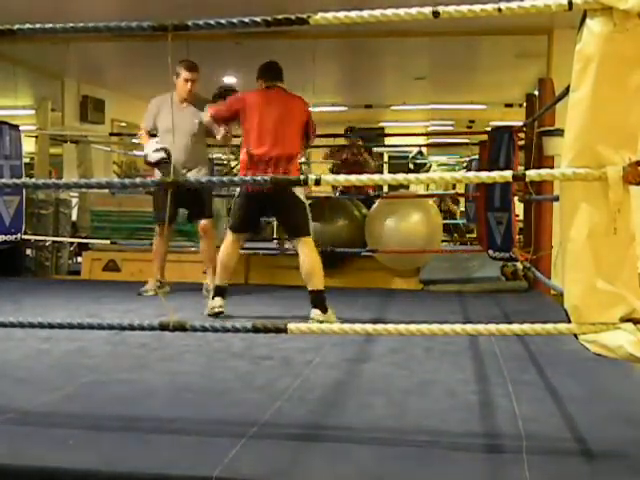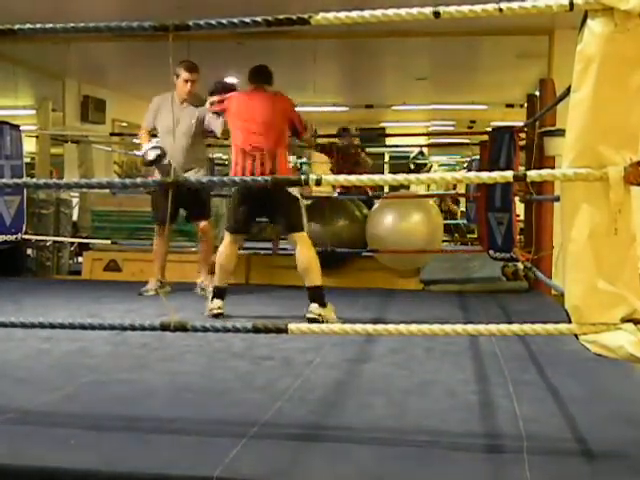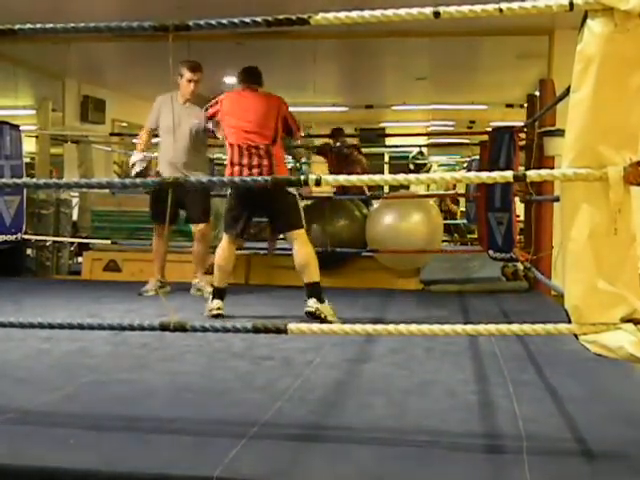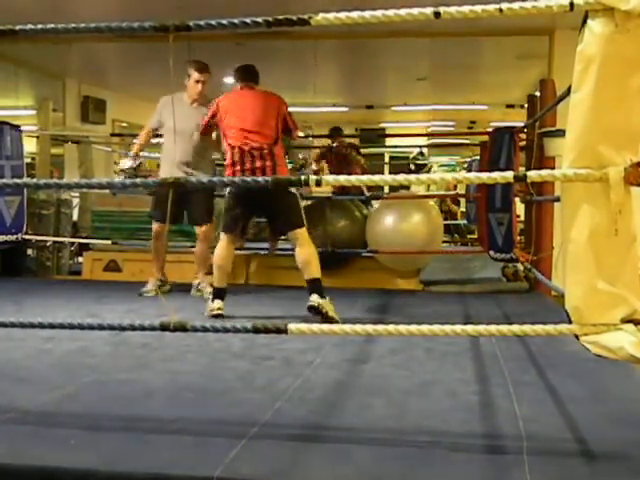
dt=0.1s
person 1, frame 1
left shoulder: (247, 99)
right shoulder: (300, 104)
left elbow: (211, 117)
right elbow: (309, 139)
left hip: (252, 182)
right hip: (286, 182)
left knee: (233, 237)
right knee: (305, 244)
left ankle: (218, 299)
right ankle: (319, 308)
person 1, frame 2
left shoulder: (236, 99)
right shoulder: (283, 102)
left elbow: (211, 105)
right elbow: (304, 135)
left hip: (244, 179)
right hip: (278, 178)
left knee: (231, 239)
right knee: (300, 240)
left ankle: (217, 300)
right ankle: (318, 304)
person 1, frame 3
left shoulder: (225, 101)
right shoulder: (276, 102)
left elbow: (207, 117)
right elbow: (296, 134)
left hip: (239, 178)
right hip: (273, 176)
left knee: (229, 239)
right knee: (298, 236)
left ankle: (216, 301)
right ankle: (315, 300)
person 1, frame 4
left shoulder: (223, 101)
right shoulder: (275, 100)
left elbow: (203, 131)
right elbow: (293, 134)
left hip: (239, 178)
right hip: (274, 176)
left knee: (227, 239)
right knee: (300, 236)
left ankle: (216, 301)
right ankle: (317, 296)
person 2, frame 1
left shoulder: (204, 105)
right shoulder: (158, 103)
left elbow: (223, 134)
right elbow: (143, 132)
right wrist: (150, 148)
left hip: (197, 175)
right hip: (166, 176)
left knee: (205, 226)
right knee: (162, 228)
left ankle: (209, 278)
right ankle: (158, 280)
person 2, frame 2
left shoulder: (203, 107)
right shoulder: (159, 103)
left elbow: (222, 131)
right elbow: (144, 131)
right wrist: (147, 146)
left hip: (196, 176)
right hip: (165, 177)
left knee: (204, 227)
right knee: (162, 228)
left ankle: (203, 277)
right ankle: (158, 279)
person 2, frame 3
left shoulder: (206, 107)
right shoulder: (162, 102)
right elbow: (147, 130)
right wrist: (138, 155)
left hip: (196, 178)
right hip: (165, 177)
left knee: (202, 230)
right knee: (160, 229)
left ankle: (199, 279)
right ankle: (159, 280)
person 2, frame 4
right shoulder: (167, 103)
right elbow: (148, 131)
left wrist: (212, 142)
right wrist: (131, 156)
right hip: (169, 177)
left knee: (205, 231)
right knee: (158, 229)
left ankle: (200, 280)
right ankle: (158, 278)
